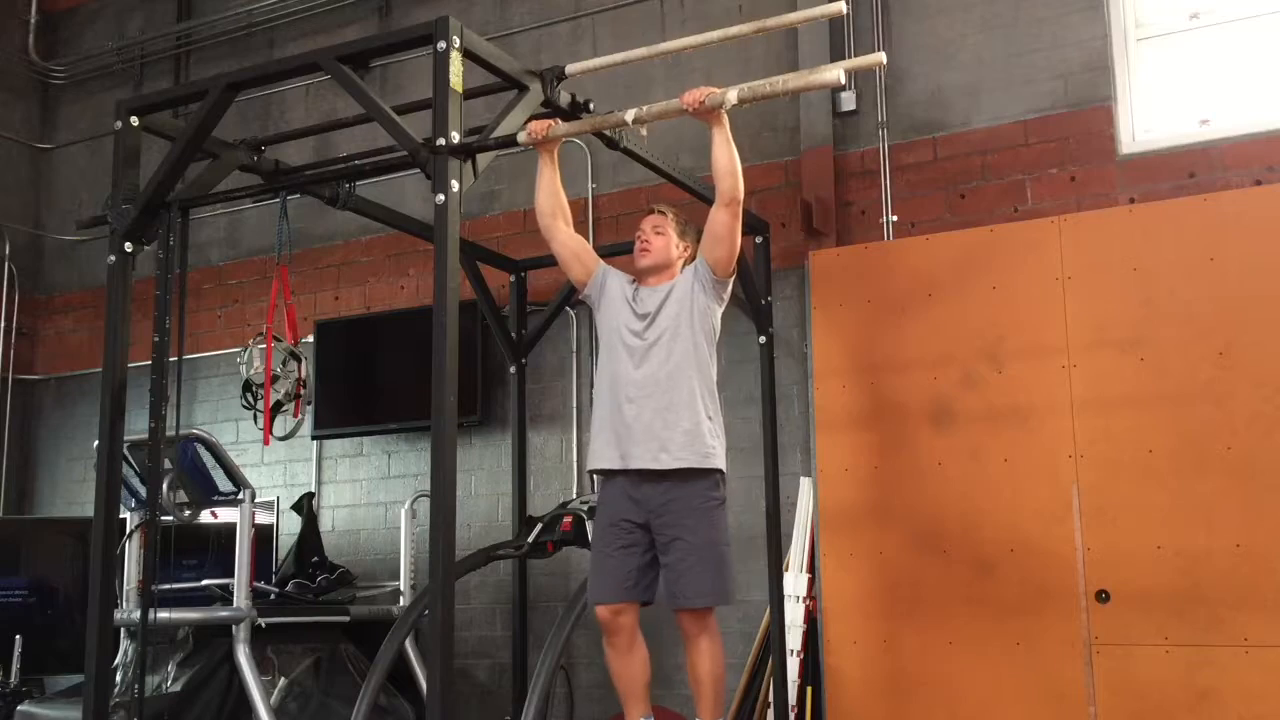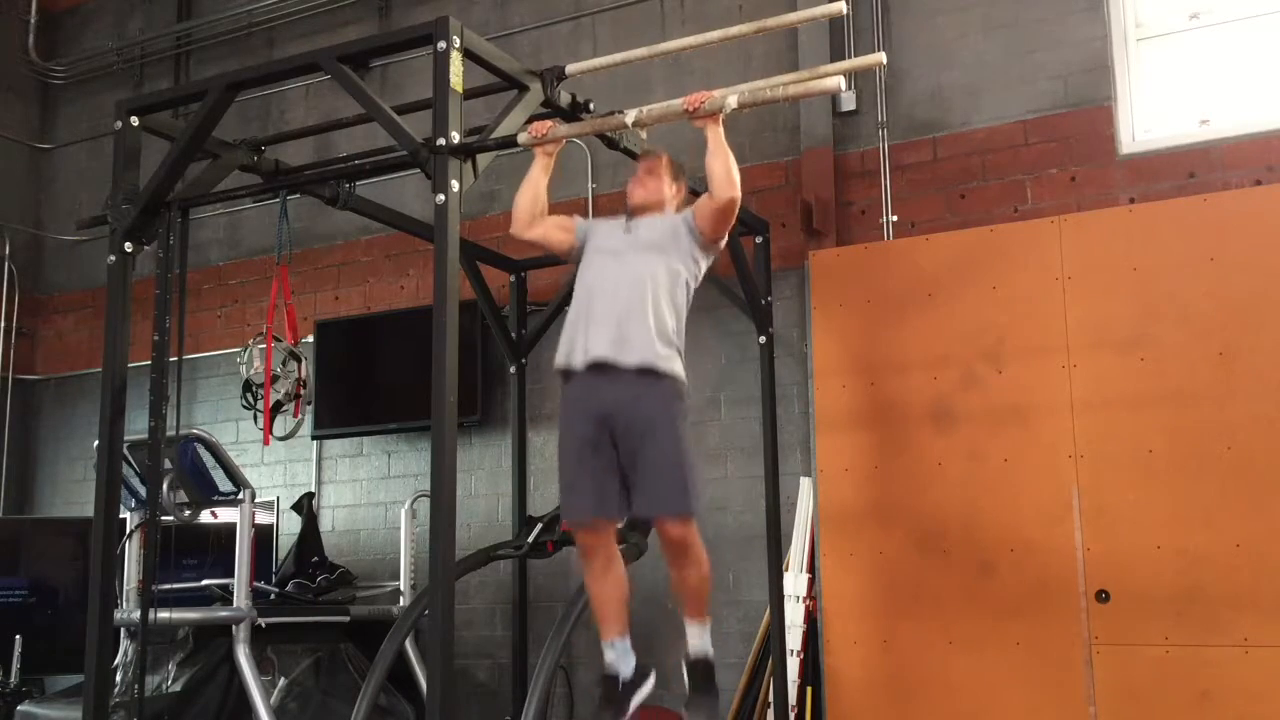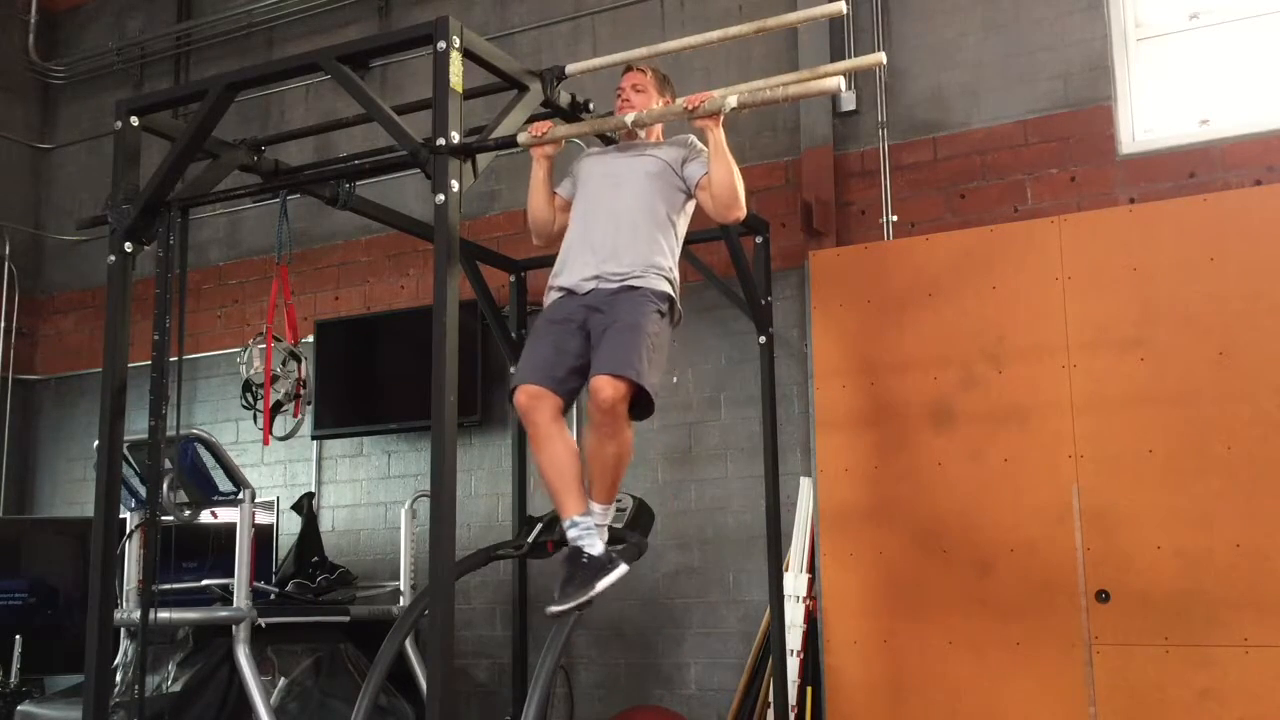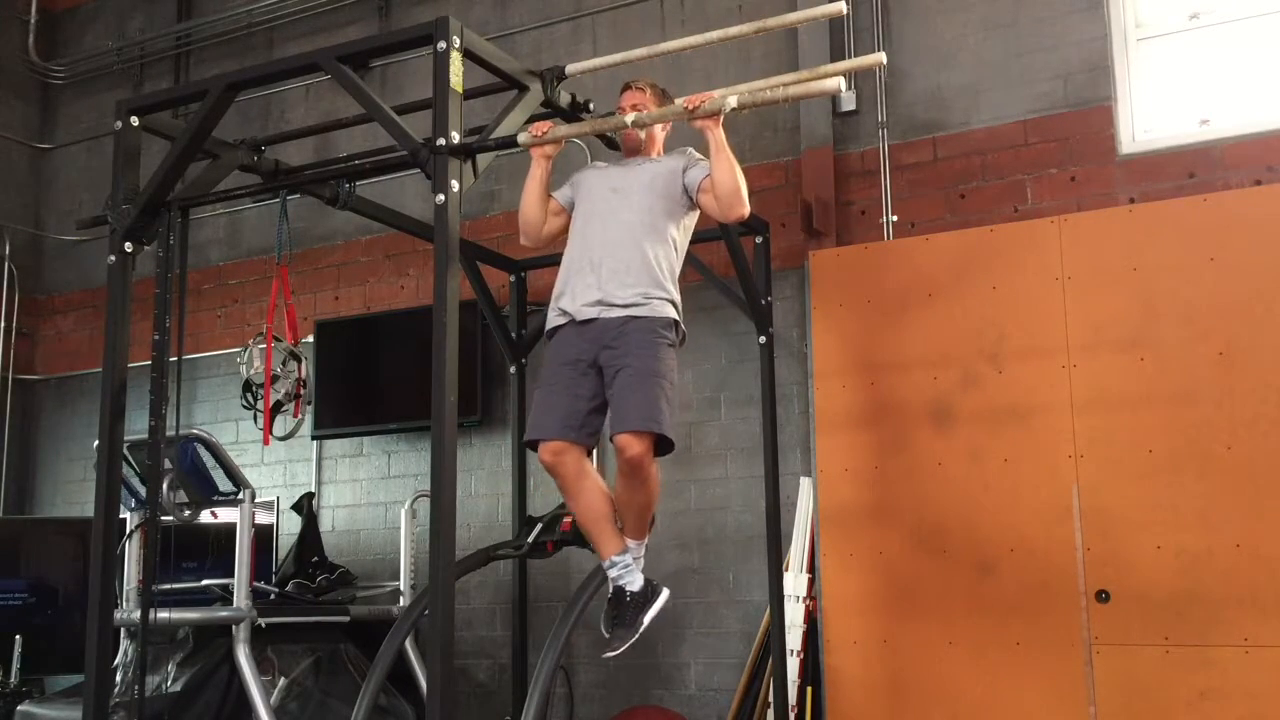
dt=1s
person 1, frame 1
left shoulder: (701, 287)
right shoulder: (609, 292)
left elbow: (730, 201)
right elbow: (555, 225)
left wrist: (717, 122)
right wrist: (548, 155)
left hip: (688, 474)
right hip: (621, 477)
left knee: (695, 618)
right knee: (613, 614)
person 1, frame 2
left shoulder: (687, 227)
right shoulder: (598, 231)
left elbow: (727, 195)
right elbow: (522, 226)
left wrist: (711, 128)
right wrist: (544, 158)
left hip: (650, 380)
right hip: (585, 384)
left knee: (676, 529)
right knee: (591, 531)
left ankle: (699, 653)
right ankle: (623, 666)
person 1, frame 3
left shoulder: (682, 151)
right shoulder: (588, 161)
left elbow: (731, 208)
right elbow: (542, 231)
left wrist: (712, 131)
right wrist: (541, 161)
left hip: (639, 289)
right hip: (570, 294)
left knee: (609, 392)
right knee: (533, 400)
left ankle: (597, 533)
right ankle: (587, 546)
person 1, frame 4
left shoulder: (681, 165)
right shoulder: (588, 176)
left elbow: (735, 208)
right elbow: (531, 233)
left wrist: (713, 132)
right wrist: (540, 161)
left hip: (642, 318)
right hip: (572, 322)
left knee: (633, 445)
right knee: (556, 449)
left ankle: (633, 564)
right ankle: (628, 582)
